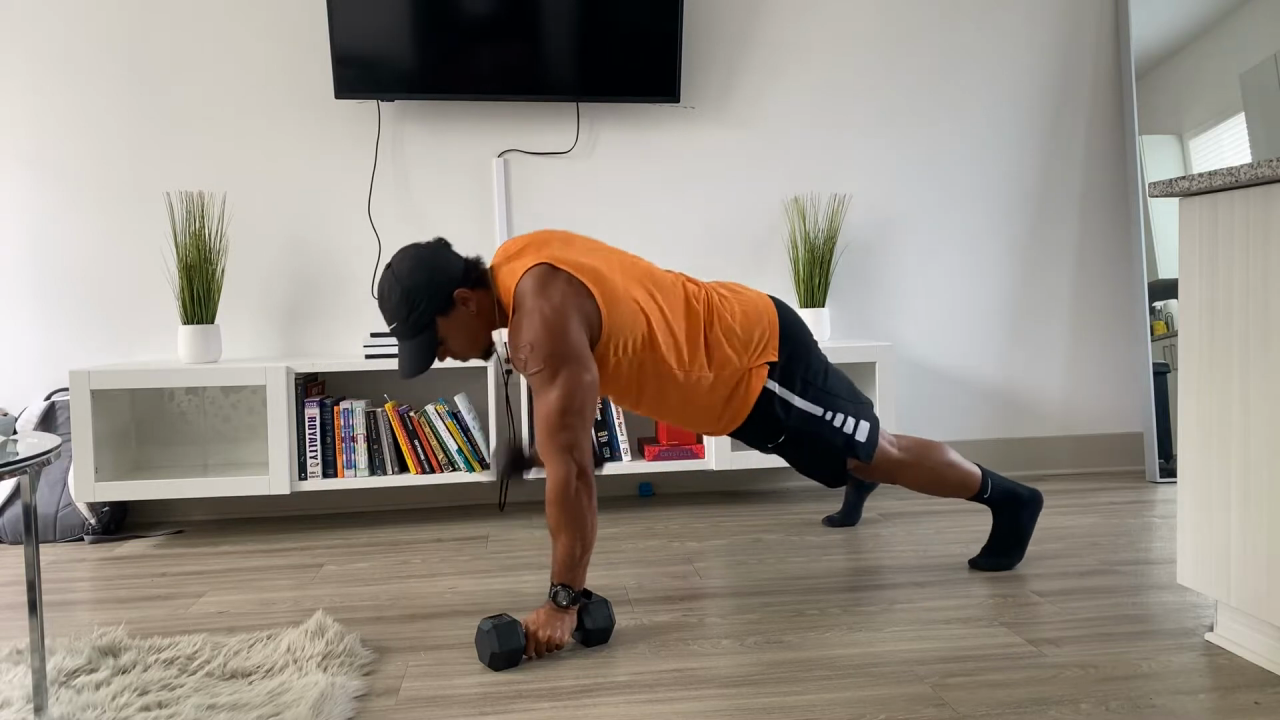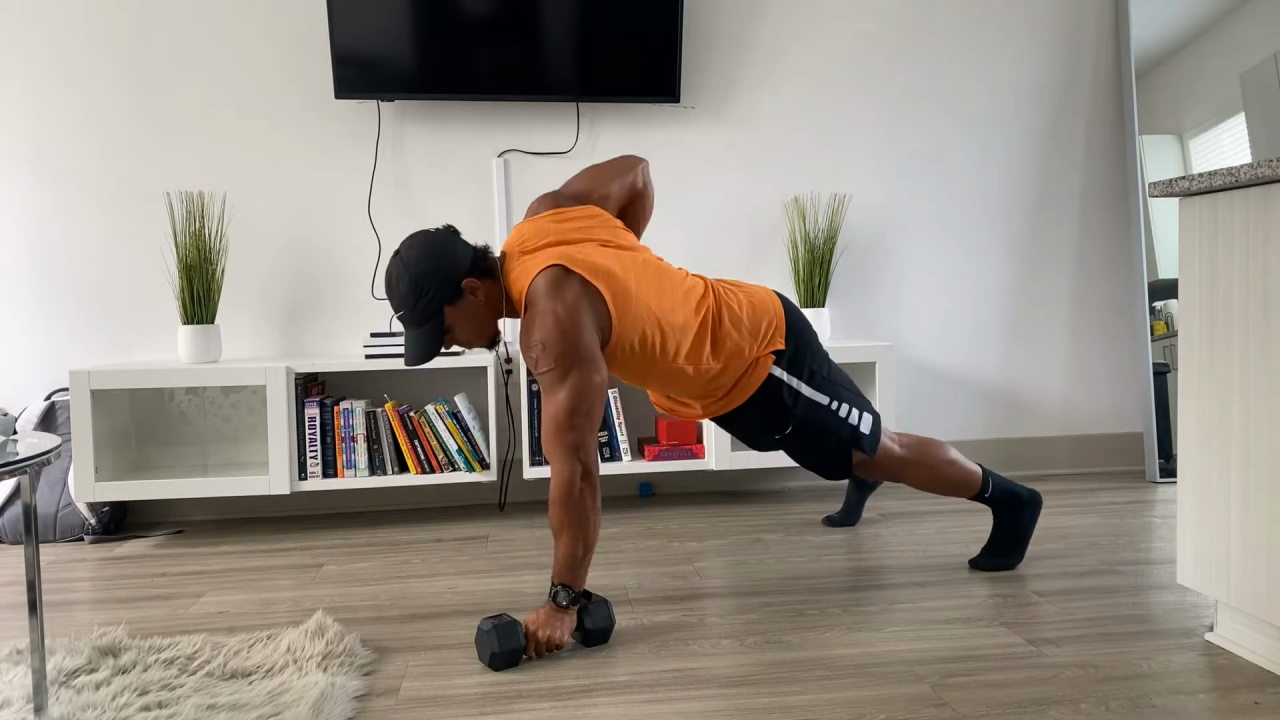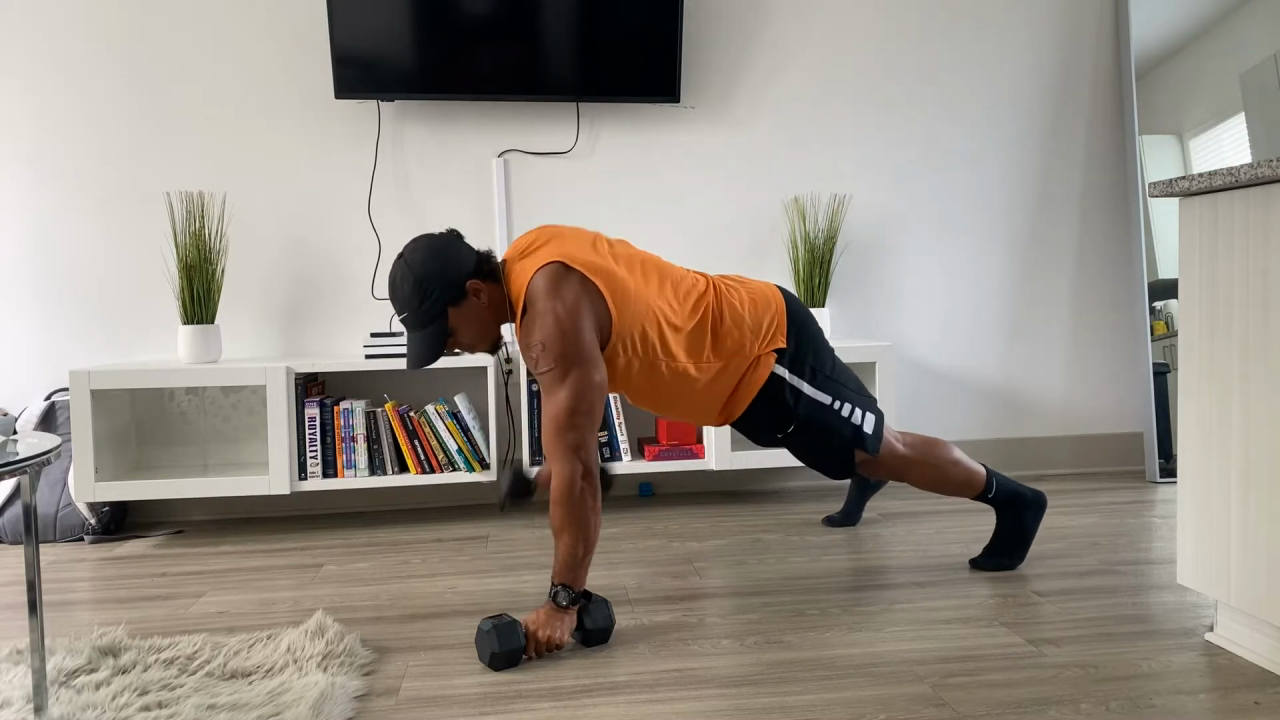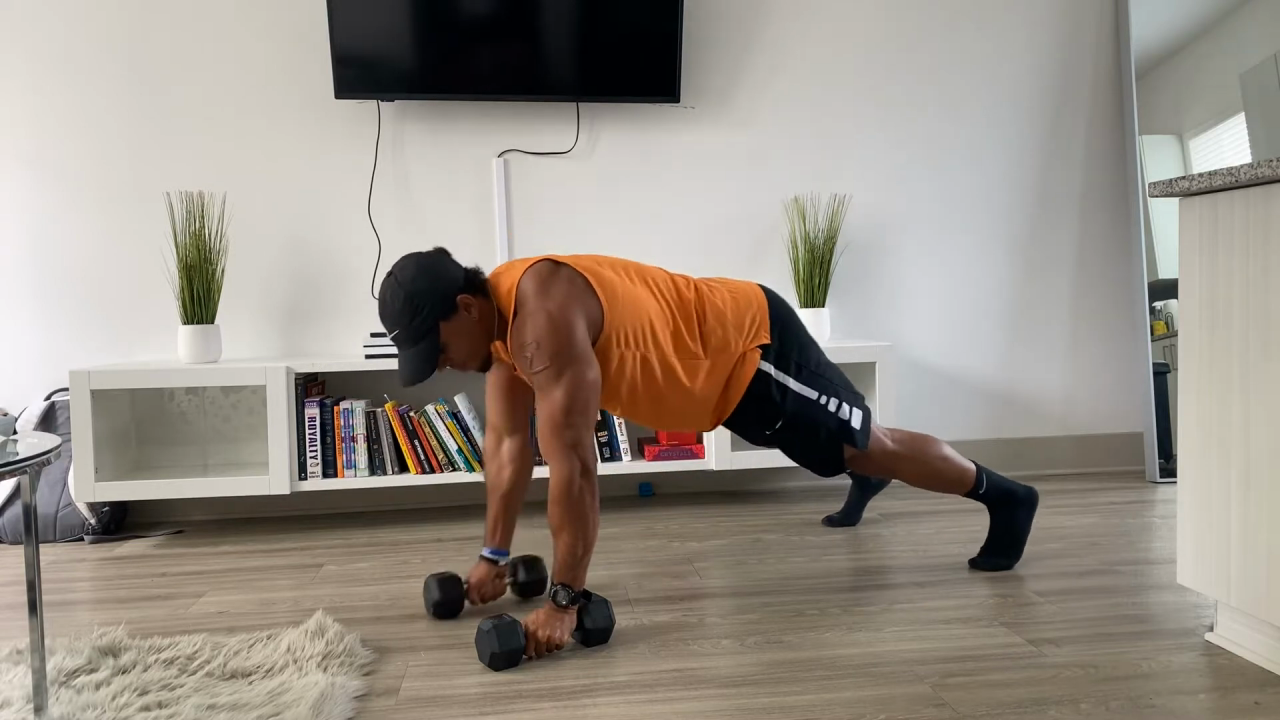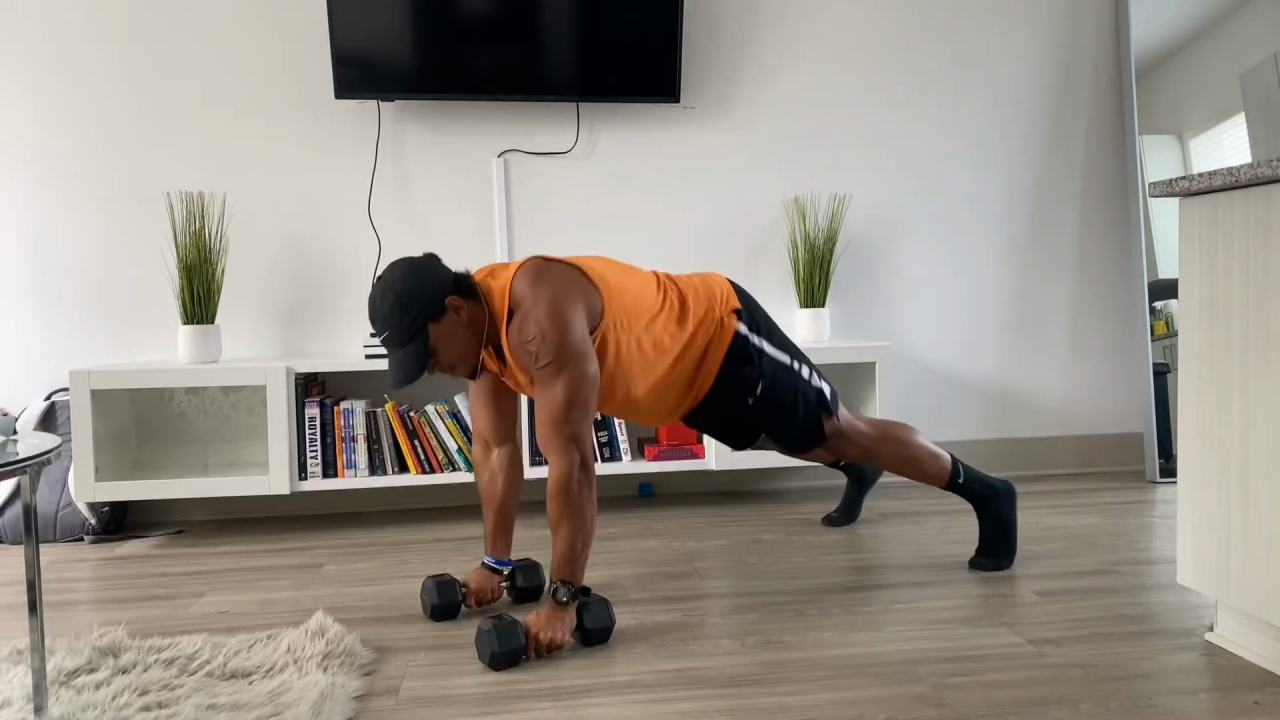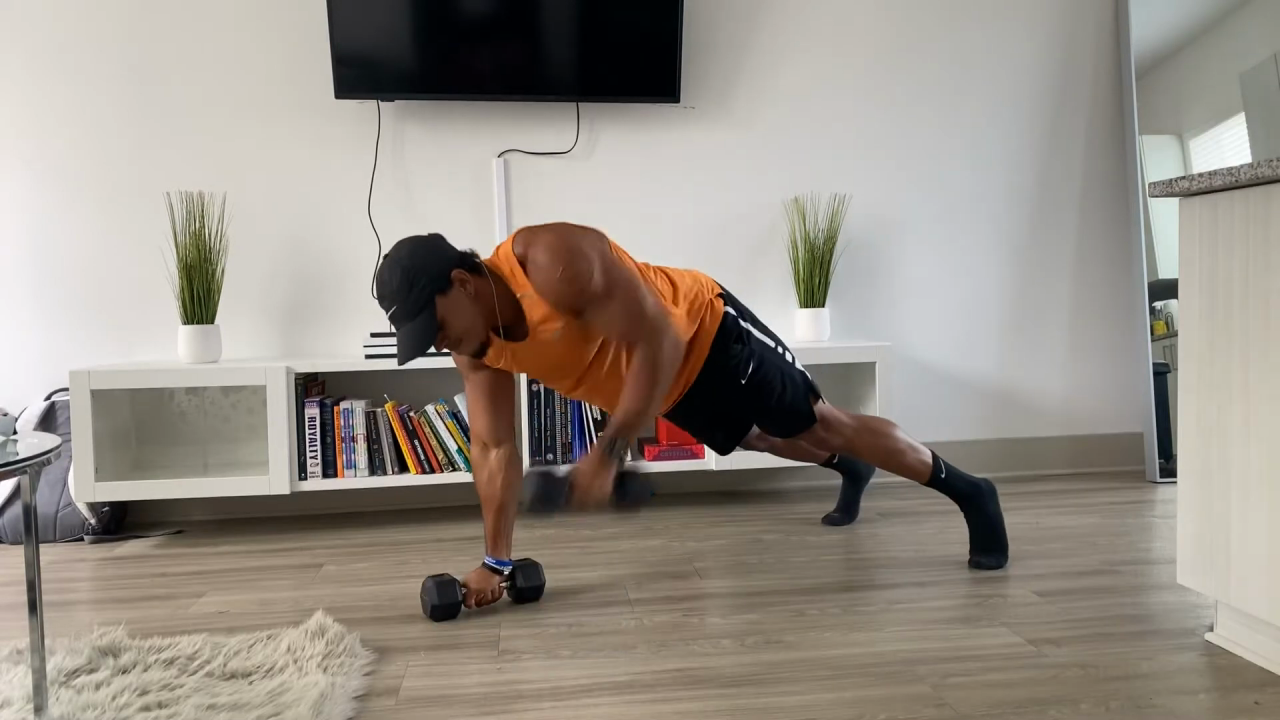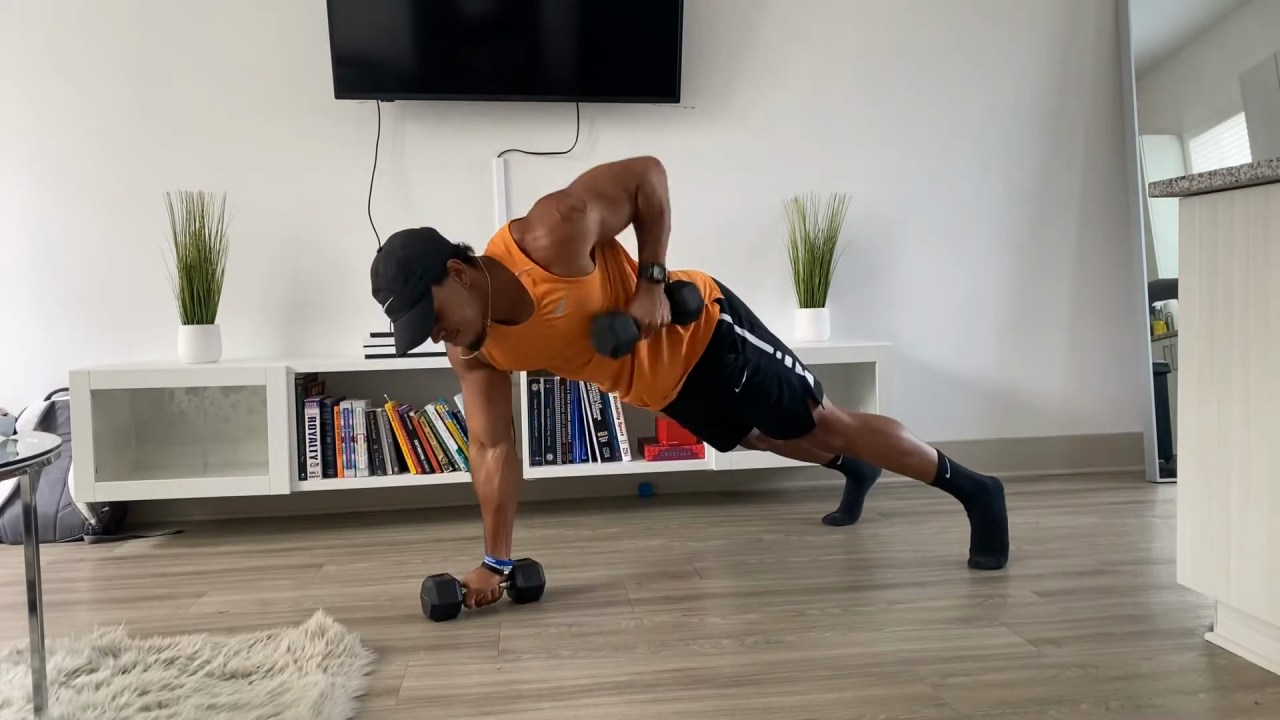
dt=0.3s
person 1, frame 1
left shoulder: (541, 317)
right shoulder: (515, 261)
left elbow: (571, 469)
left wrist: (563, 602)
right wrist: (557, 425)
left hip: (758, 363)
right hip: (735, 340)
left knee: (877, 454)
left ankle: (1009, 498)
right ankle: (862, 479)
person 1, frame 2
left shoulder: (553, 314)
right shoulder: (540, 222)
left elbow: (574, 470)
right elbow: (635, 171)
left wrist: (563, 601)
left hip: (762, 356)
right hip: (733, 336)
left knee: (879, 451)
left ankle: (1009, 499)
right ankle: (863, 482)
person 1, frame 3
left shoulder: (550, 313)
right shoulder: (529, 249)
left elbow: (575, 470)
left wrist: (563, 601)
left hip: (766, 351)
right hip: (743, 328)
left knee: (879, 452)
left ankle: (1014, 500)
right ankle: (867, 481)
person 1, frame 4
left shoulder: (542, 317)
right shoulder: (502, 316)
left elbow: (573, 468)
right elbow: (508, 440)
left wrist: (563, 601)
right wrist: (494, 555)
left hip: (753, 348)
right hip: (721, 363)
left knee: (866, 445)
left ankle: (1006, 497)
right ankle: (867, 479)
person 1, frame 5
left shoulder: (541, 315)
right shoulder: (482, 328)
left elbow: (573, 463)
right elbow: (496, 448)
left wrist: (562, 598)
right wrist: (495, 563)
left hip: (721, 334)
right hip: (685, 377)
left knee: (839, 431)
right knee: (780, 440)
left ankle: (985, 493)
right ankle: (859, 473)
person 1, frame 6
left shoulder: (553, 260)
right shoulder: (475, 346)
left elbow: (660, 339)
right elbow: (494, 450)
left wrist: (608, 455)
right wrist: (495, 561)
left hip: (704, 332)
right hip: (670, 389)
left knee: (822, 421)
right knee: (764, 439)
left ankle: (969, 492)
right ankle: (851, 472)
person 1, frame 7
left shoulder: (553, 234)
right shoulder: (470, 347)
left elbow: (649, 175)
right elbow: (493, 448)
left wrist: (652, 283)
right wrist: (495, 561)
left hip: (704, 332)
right hip: (664, 385)
left knee: (822, 421)
right knee: (770, 438)
left ankle: (973, 489)
right ankle: (853, 471)
